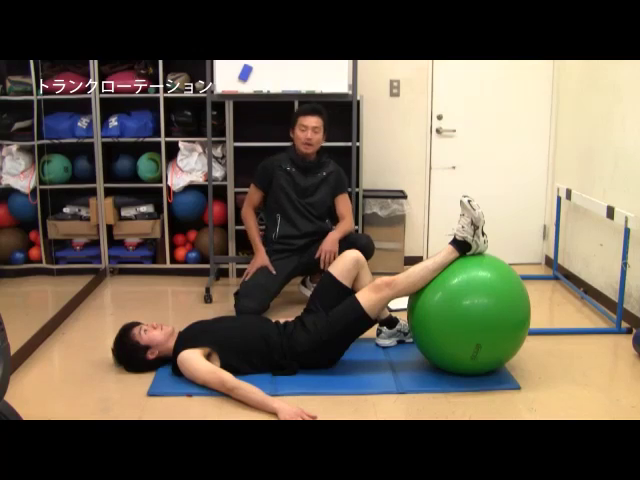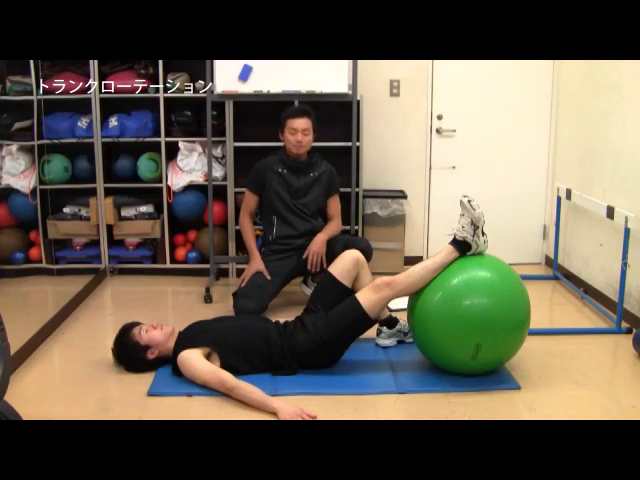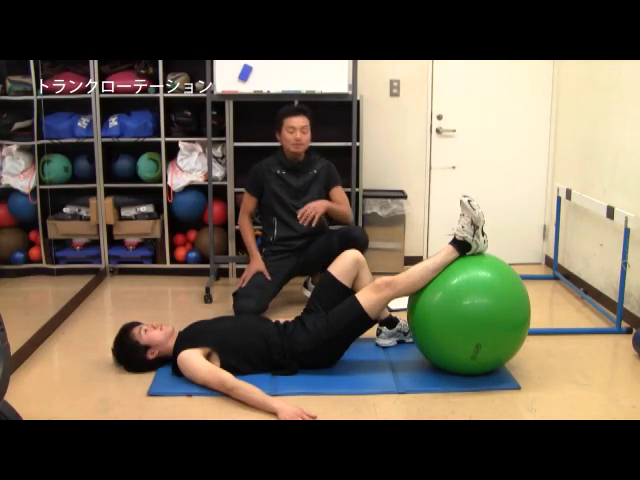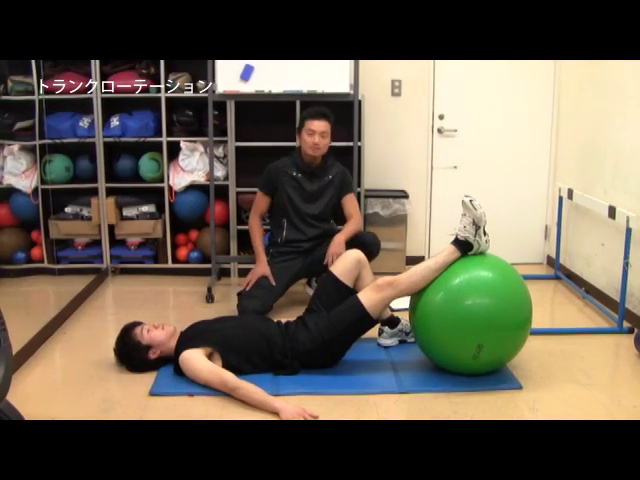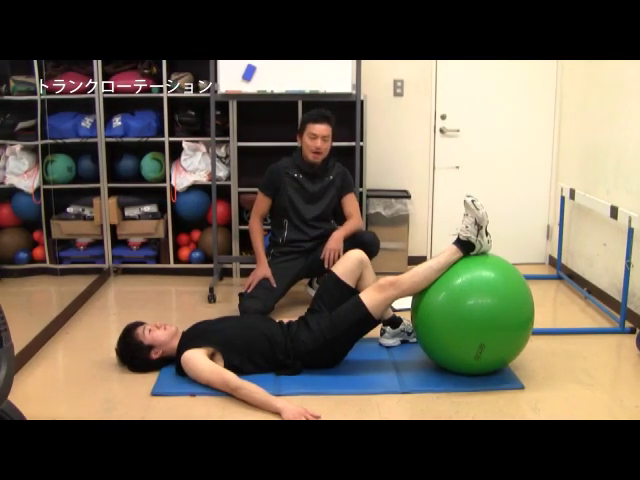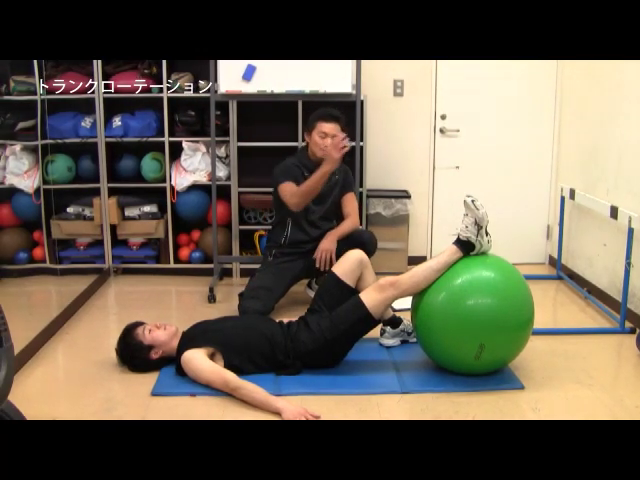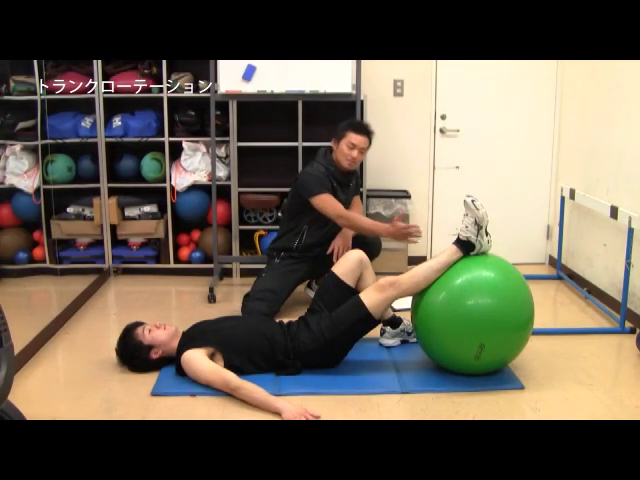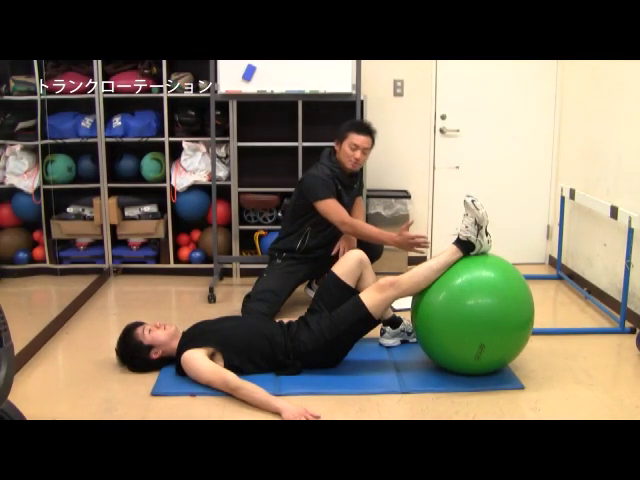
dt=0.5s
person 1, frame 1
left shoulder: (190, 334)
right shoulder: (186, 358)
right elbow: (227, 383)
right wrist: (277, 406)
left hip: (297, 328)
right hip: (305, 348)
left knee: (354, 257)
right knee: (383, 286)
right ankle: (461, 245)
person 1, frame 2
left shoulder: (191, 333)
right shoulder: (186, 358)
right elbow: (227, 383)
right wrist: (277, 405)
left hip: (298, 328)
right hip: (305, 348)
left knee: (354, 257)
right knee: (384, 285)
right ankle: (462, 244)
person 1, frame 3
left shoulder: (190, 333)
right shoulder: (186, 358)
right elbow: (227, 382)
right wrist: (278, 406)
left hip: (297, 327)
right hip: (306, 348)
left knee: (353, 257)
right knee: (384, 286)
right ankle: (461, 244)
person 1, frame 4
left shoulder: (192, 333)
right shoulder: (187, 358)
right elbow: (229, 383)
right wrist: (279, 406)
left hip: (300, 328)
right hip: (307, 348)
left knee: (355, 257)
right knee: (386, 286)
right ankle: (463, 244)
person 1, frame 5
left shoulder: (194, 333)
right shoulder: (190, 358)
right elbow: (232, 383)
right wrist: (281, 406)
left hip: (301, 327)
right hip: (309, 348)
left knee: (358, 257)
right knee: (388, 285)
right ankle: (465, 244)
person 1, frame 6
left shoulder: (195, 333)
right shoulder: (190, 358)
right elbow: (230, 382)
right wrist: (281, 406)
left hip: (302, 328)
right hip: (310, 348)
left knee: (357, 257)
right knee: (388, 285)
right ankle: (465, 244)
person 1, frame 7
left shoulder: (194, 333)
right shoulder: (190, 358)
right elbow: (231, 383)
right wrist: (281, 406)
left hip: (302, 327)
right hip: (309, 348)
left knee: (357, 257)
right knee: (388, 286)
right ankle: (465, 245)
person 1, frame 8
left shoulder: (195, 333)
right shoulder: (190, 358)
right elbow: (231, 383)
right wrist: (282, 406)
left hip: (302, 328)
right hip: (309, 348)
left knee: (357, 257)
right knee: (388, 285)
right ankle: (465, 244)
person 2, frame 1
left shoulder: (333, 173)
right shoulder: (273, 166)
left elbow: (347, 220)
right elbow: (248, 209)
left wrist: (334, 235)
right wrist: (259, 251)
left hip: (318, 247)
right hip: (279, 251)
left knee: (364, 244)
right knee: (247, 308)
left ankle: (316, 280)
person 2, frame 2
left shoulder: (325, 172)
right shoulder: (265, 169)
left elbow: (335, 221)
right elbow: (245, 215)
left wrist: (322, 238)
right wrist: (255, 257)
left hip: (314, 246)
right hip: (278, 251)
left knee: (362, 249)
right knee: (245, 308)
left ankle: (316, 280)
person 2, frame 3
left shoulder: (324, 168)
right shoulder: (263, 170)
left elbow: (348, 216)
right elbow: (245, 216)
left wrist: (325, 204)
right wrist: (255, 257)
left hip: (315, 246)
right hip: (277, 252)
left knee: (356, 236)
right knee: (245, 308)
left ankle: (318, 280)
person 2, frame 4
left shoulder: (338, 174)
right shoulder: (278, 171)
left elbow: (355, 219)
right elbow: (256, 217)
left wrist: (340, 237)
right wrist: (261, 260)
left hip: (321, 248)
right hip: (284, 253)
left knee: (370, 242)
right knee: (249, 308)
person 2, frame 5
left shoulder: (339, 174)
right shoulder: (279, 171)
left elbow: (355, 219)
right elbow: (256, 219)
left wrist: (339, 234)
right wrist: (262, 263)
left hip: (322, 248)
right hip: (285, 253)
left knee: (369, 241)
right knee: (251, 309)
person 2, frame 6
left shoulder: (341, 172)
right shoulder: (287, 168)
left elbow: (352, 218)
right elbow: (296, 203)
left wrist: (332, 236)
right wrist: (327, 167)
left hip: (322, 247)
right hip: (286, 252)
left knee: (366, 240)
right knee: (250, 309)
left ankle: (323, 283)
person 2, frame 7
left shoulder: (351, 175)
right shoulder: (312, 176)
left elbow: (356, 215)
right elbow: (341, 216)
left wrist: (347, 233)
right wrist: (389, 230)
left hip: (326, 249)
right hip: (291, 254)
left knee: (371, 243)
right knee: (255, 312)
left ankle: (322, 283)
person 2, frame 8
left shoulder: (353, 174)
right shoulder: (318, 178)
left elbow: (356, 218)
right elbow: (345, 223)
left wrist: (351, 235)
right wrist: (395, 240)
left hip: (327, 249)
right hip: (293, 255)
left knee: (372, 247)
right knee: (255, 312)
left ankle: (322, 284)
